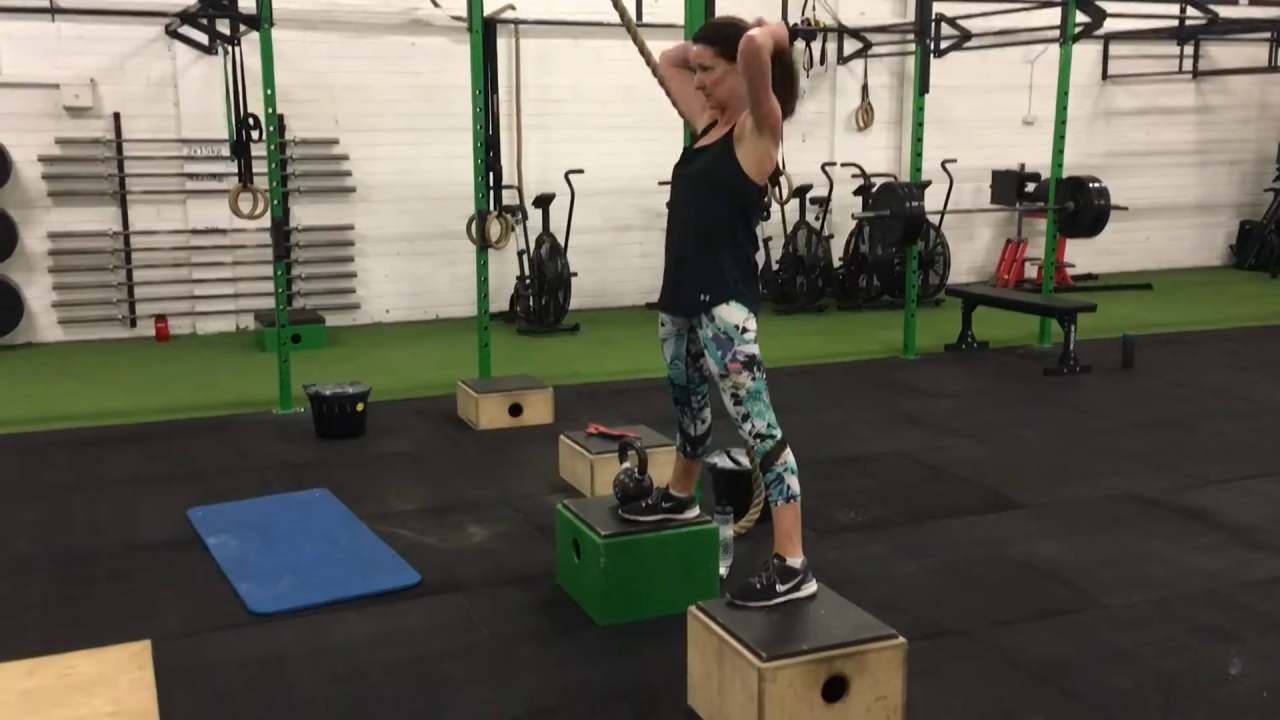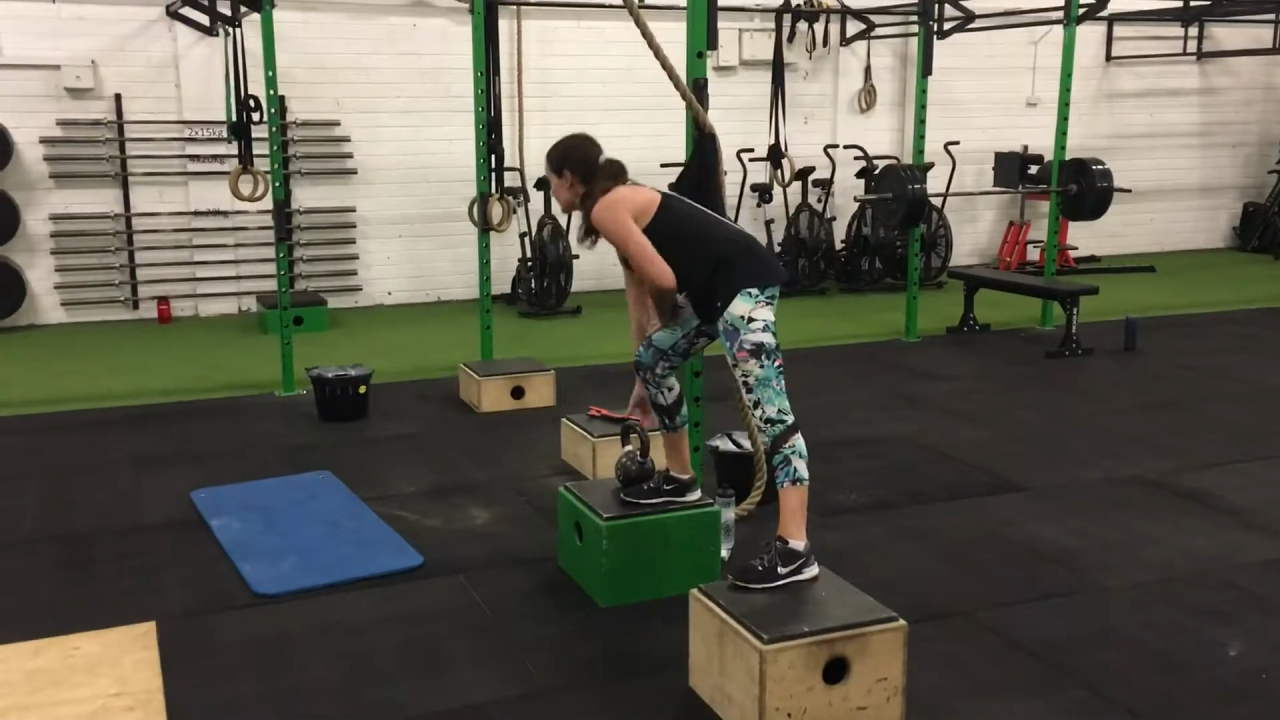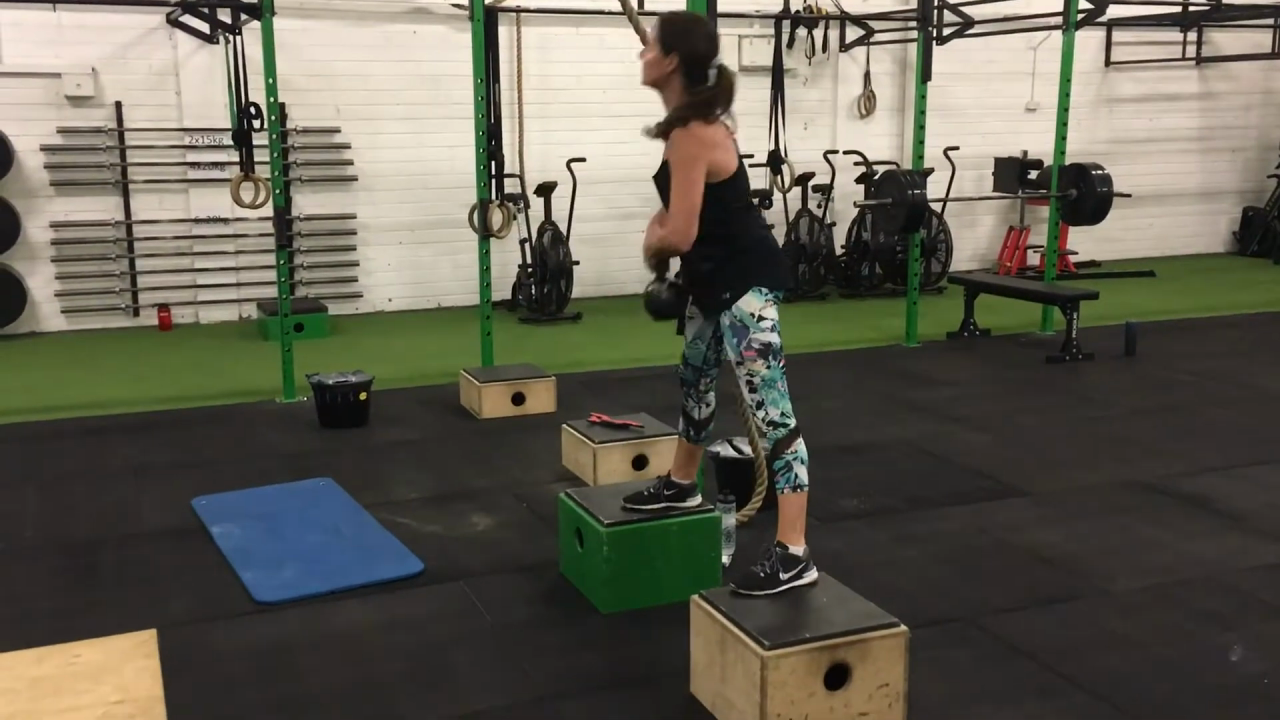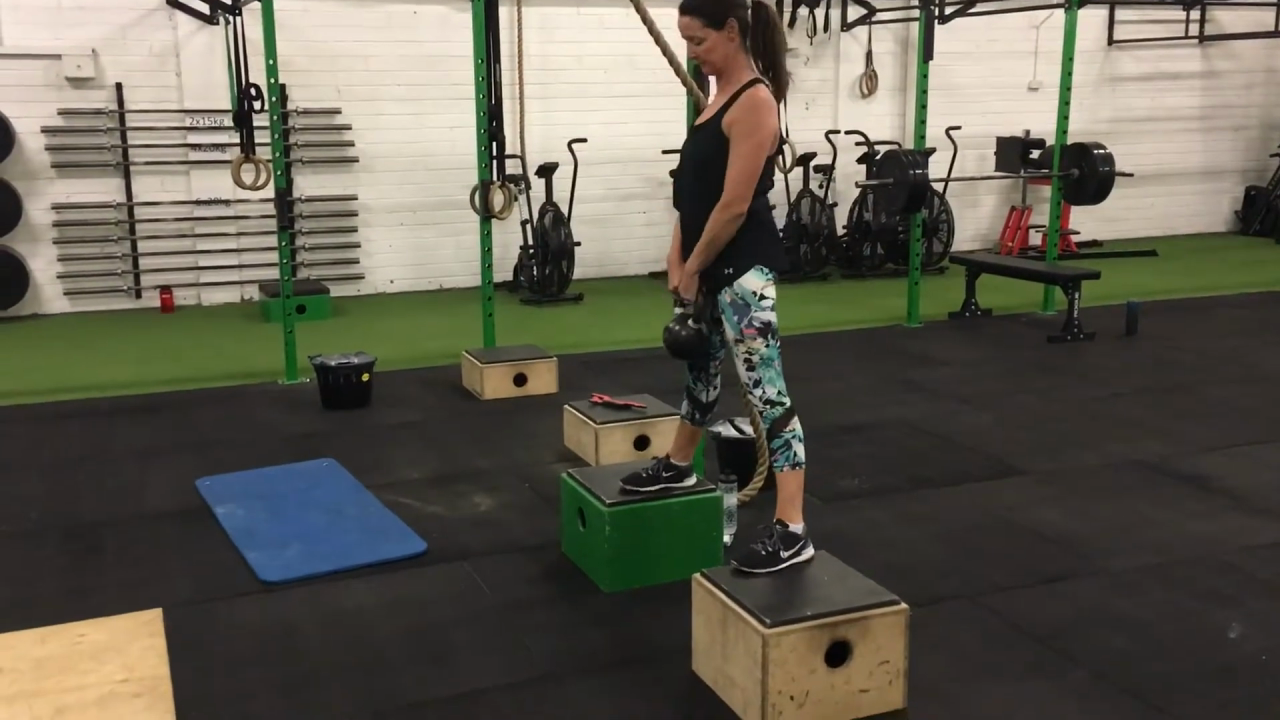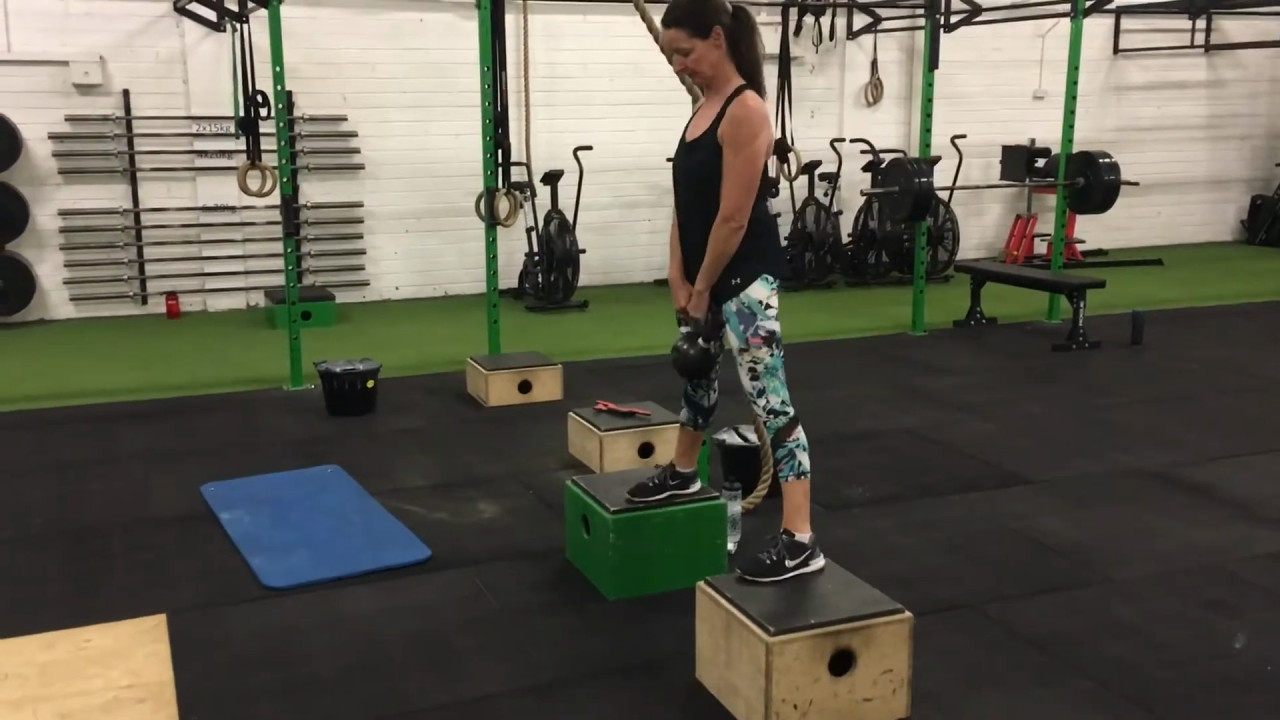
dt=1s
person 1, frame 1
left shoulder: (761, 127)
right shoulder: (710, 121)
left elbow: (758, 52)
right elbow: (666, 62)
left wrist: (771, 35)
right wrist: (702, 47)
left hip: (723, 298)
right hip: (682, 293)
left knee: (757, 425)
right knee: (687, 400)
left ankle: (792, 567)
right ankle: (679, 496)
person 1, frame 2
left shoulder: (606, 209)
right shoulder: (619, 206)
left elbow: (662, 280)
right elbow: (642, 296)
left wrist: (665, 316)
right wrist: (642, 384)
left hip: (745, 282)
right hip: (712, 289)
left knee: (769, 409)
right knee: (652, 358)
left ankle: (794, 550)
right ankle: (679, 477)
person 1, frame 3
left shoulder: (693, 133)
right shoulder: (685, 123)
left elbow: (680, 236)
left wrist: (652, 249)
right wrist: (657, 232)
left hip: (745, 281)
right hip: (714, 278)
left knee: (769, 411)
right knee: (694, 376)
left ankle: (794, 554)
right ankle: (681, 484)
person 1, frame 4
left shoulder: (755, 102)
right shoulder: (722, 95)
left elbow: (734, 206)
left wrist: (693, 268)
right wrist: (677, 259)
left hip: (742, 265)
right hip: (707, 263)
left knee: (765, 389)
right knee: (701, 366)
left ankle: (792, 530)
right ankle: (679, 465)
person 1, frame 5
left shoulder: (745, 111)
right shoulder: (706, 104)
left elbow: (733, 219)
right elbow: (685, 201)
left wrist: (701, 290)
right wrist: (679, 278)
left hip: (745, 275)
right hip: (705, 272)
left knee: (768, 398)
right knee: (696, 372)
left ankle: (800, 540)
right ankle: (683, 470)
